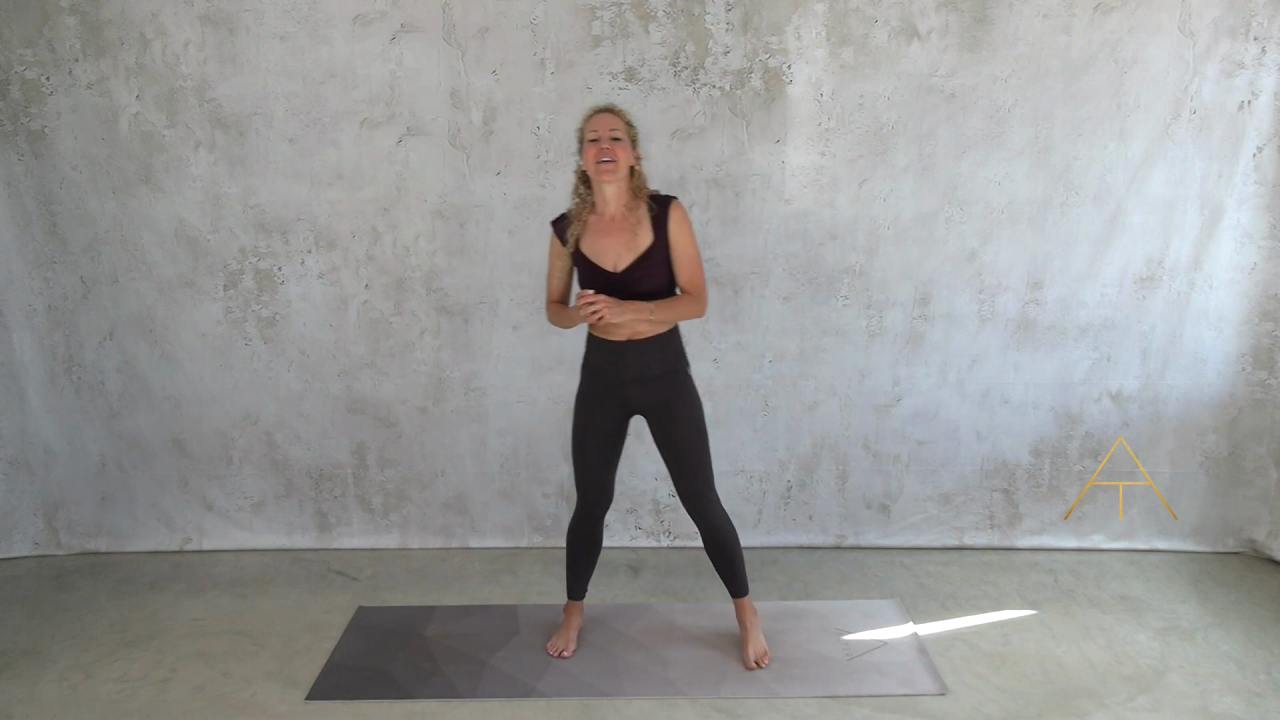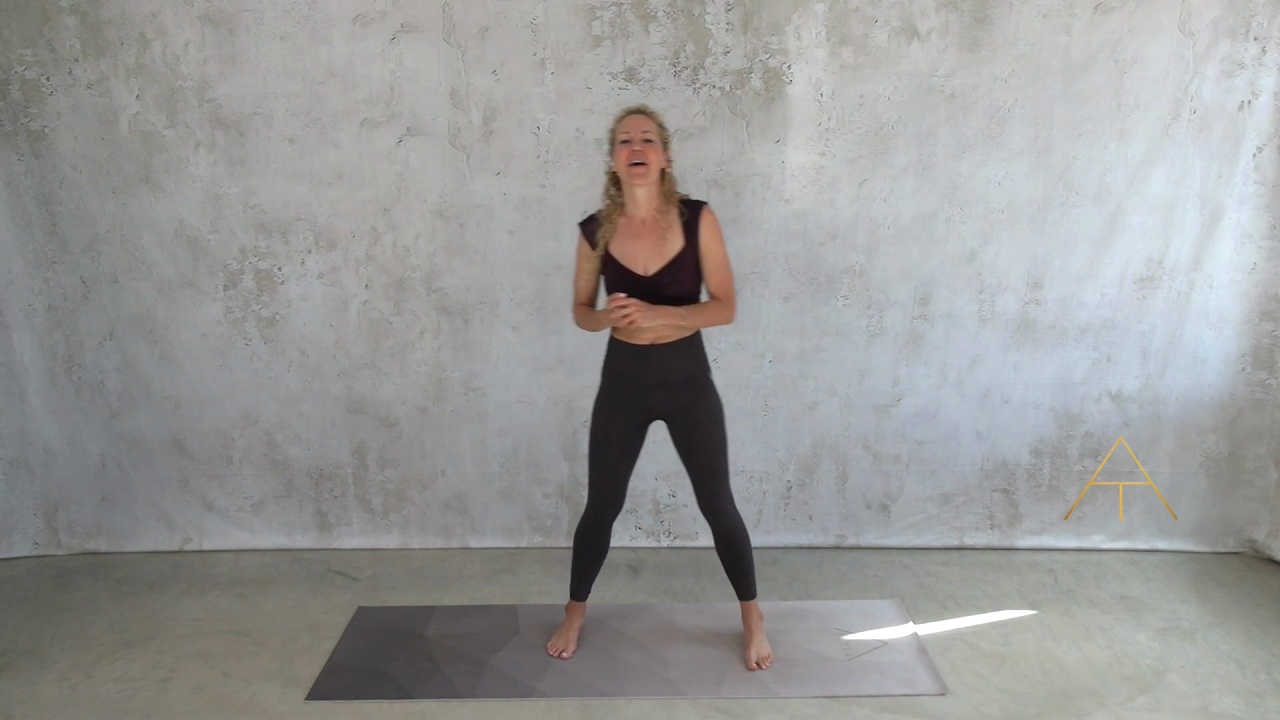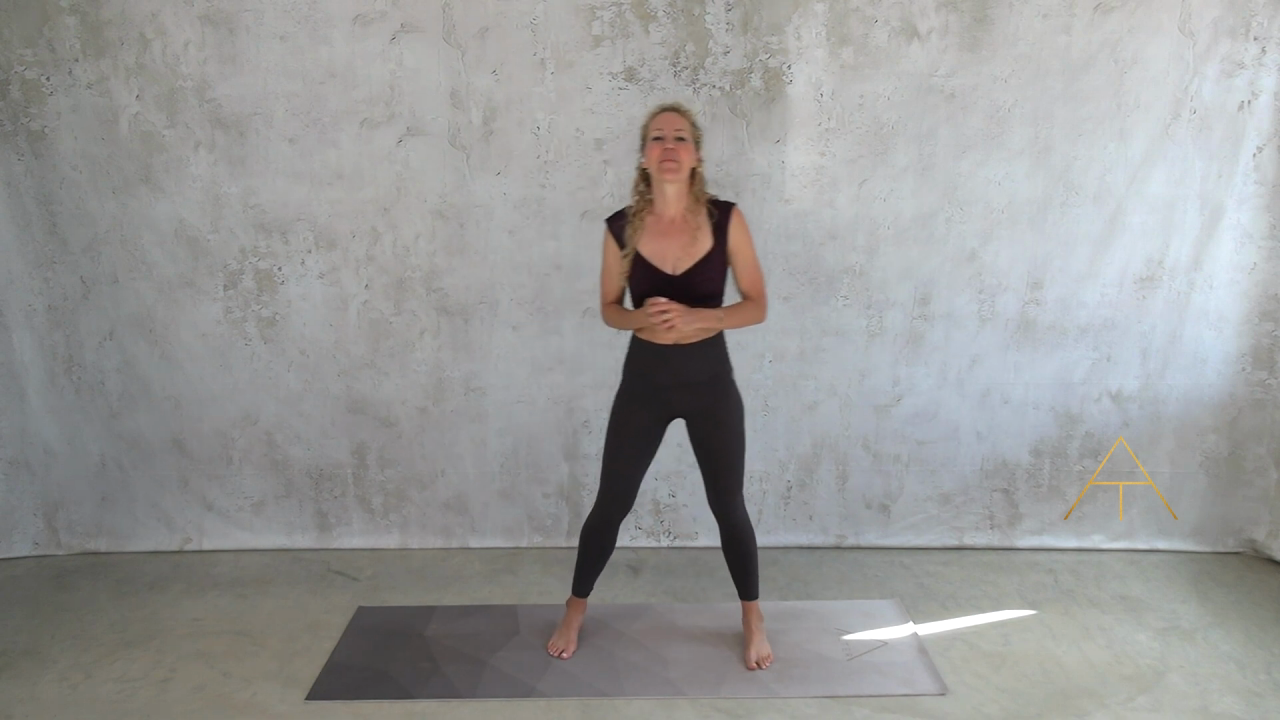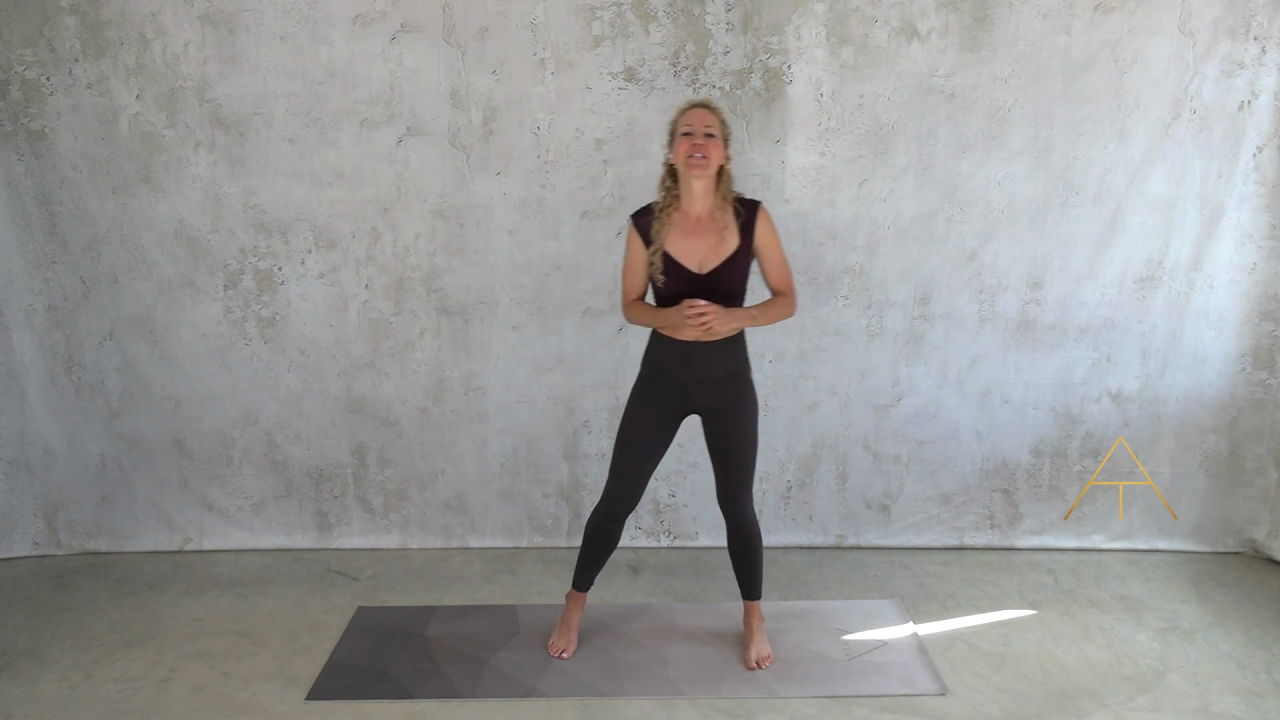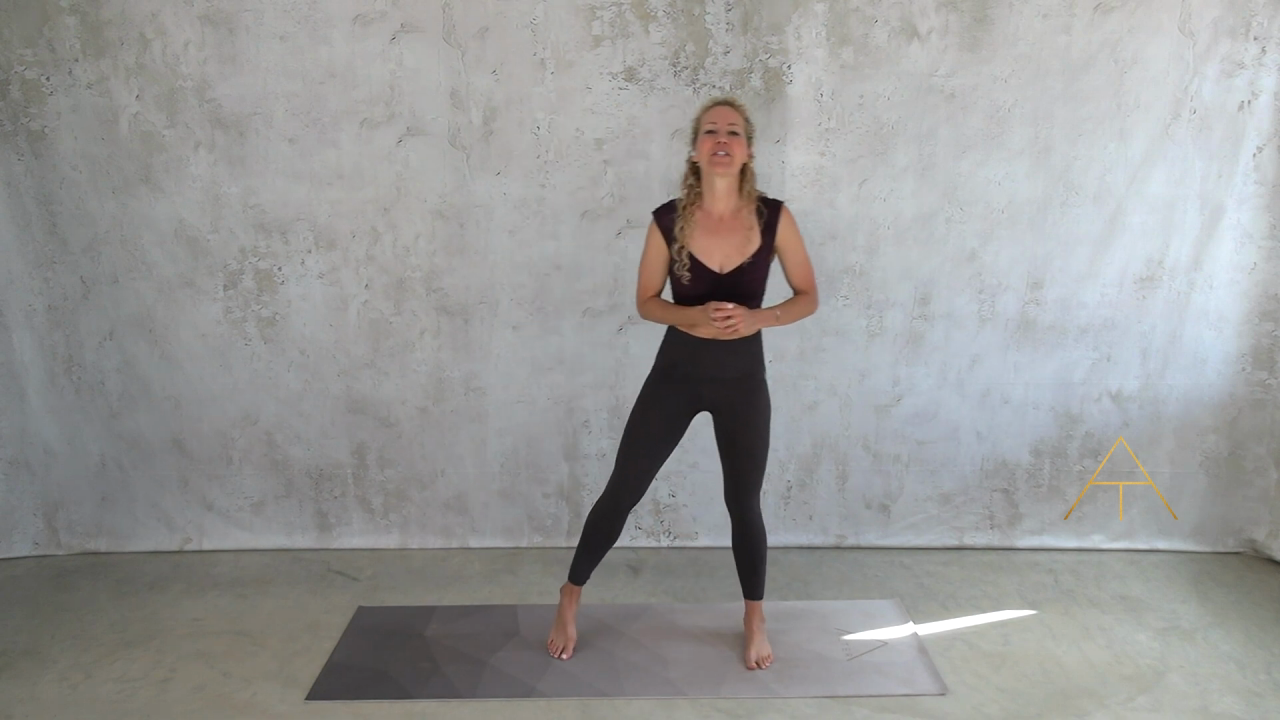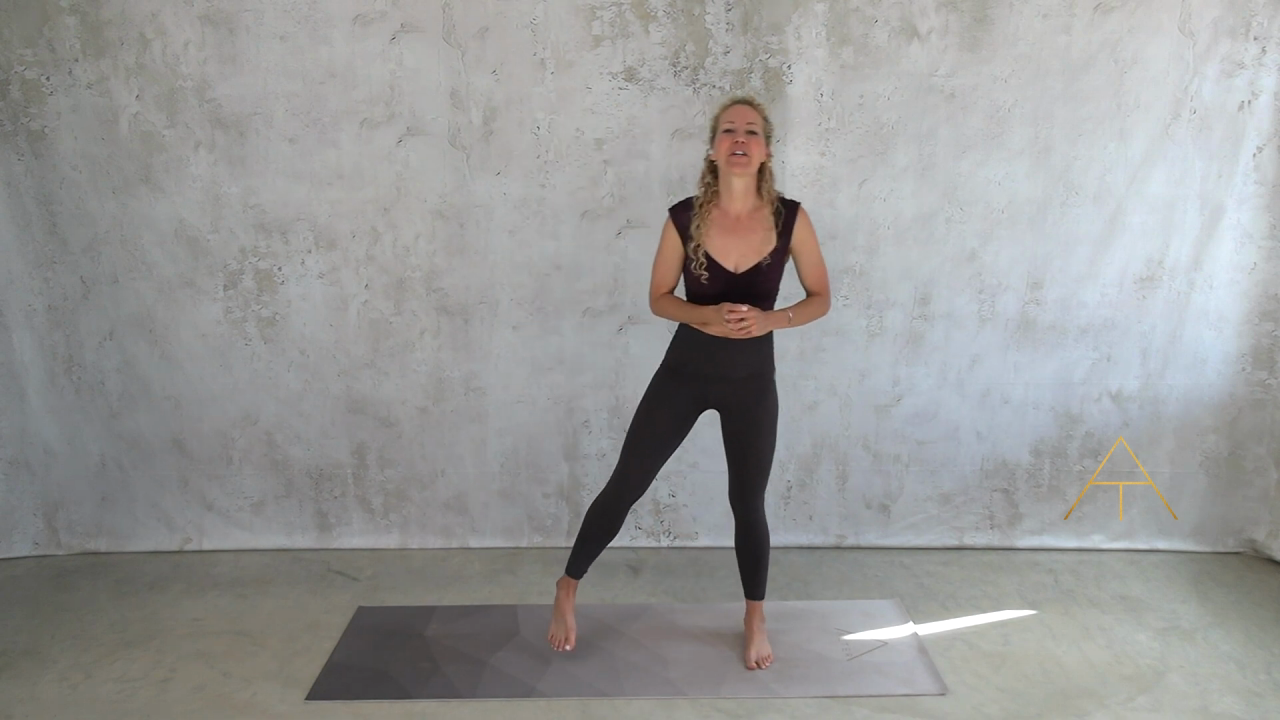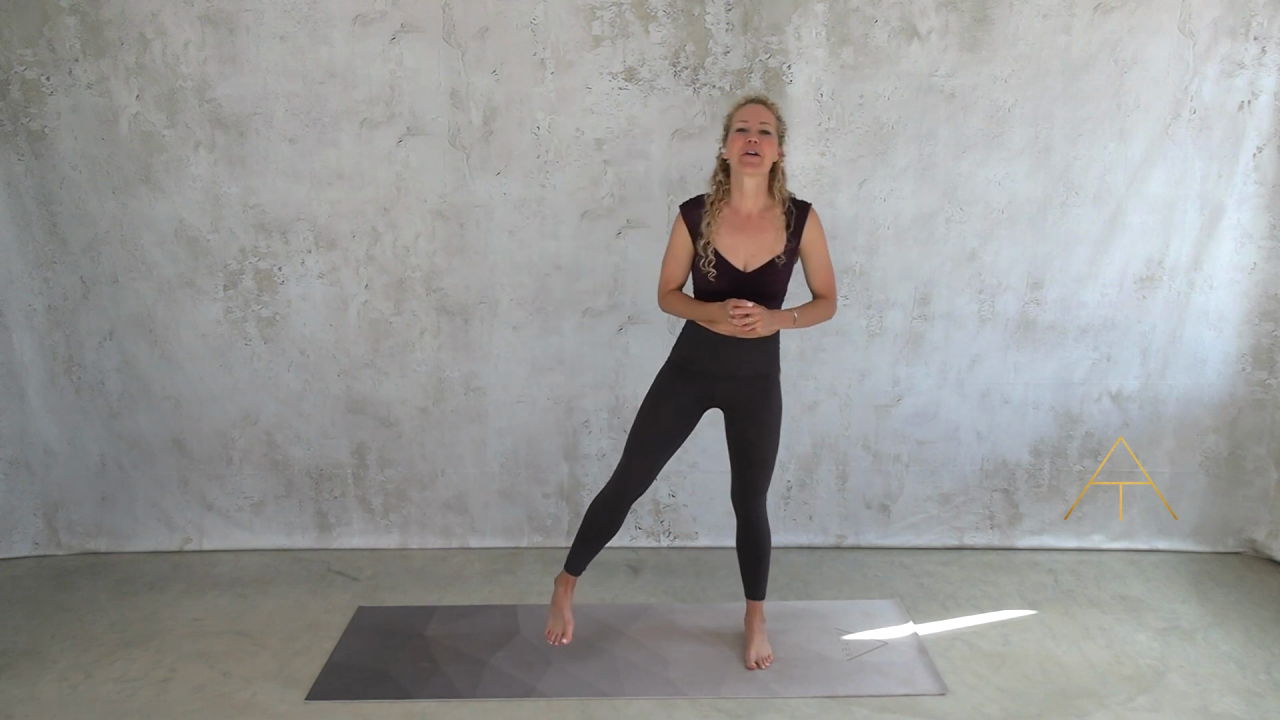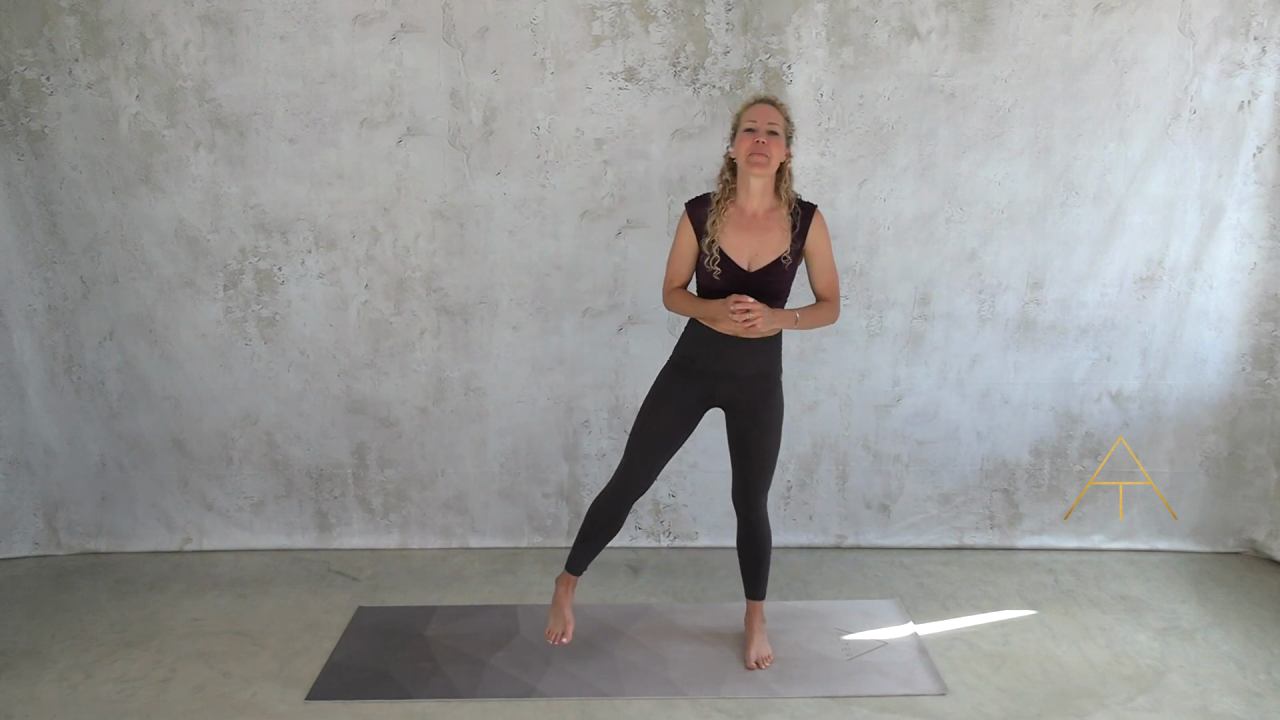
dt=0.1s
person 1, frame 1
left shoulder: (667, 213)
right shoulder: (567, 228)
left elbow: (695, 301)
right elbow: (553, 308)
left wrist: (627, 309)
right wrist: (578, 313)
left hip: (665, 371)
right hip: (601, 376)
left knee: (702, 501)
right knee: (591, 502)
left ankle: (746, 613)
right ankle: (573, 613)
person 1, frame 2
left shoulder: (698, 218)
right shoulder: (596, 232)
left elbow: (726, 306)
right elbow: (582, 311)
left wrist: (670, 317)
right wrist: (606, 318)
left hip: (688, 377)
right hip: (624, 378)
left knee: (717, 505)
right knee: (602, 504)
left ankle: (752, 618)
right ankle: (575, 612)
person 1, frame 3
left shoulder: (725, 219)
right shoulder: (622, 227)
left elbow: (756, 306)
right elbow: (609, 309)
left wrist: (697, 316)
right wrist: (641, 317)
left hip: (709, 377)
right hip: (645, 377)
left knee: (729, 505)
right knee: (613, 501)
left ankle: (752, 618)
right ankle: (575, 609)
person 1, frame 4
left shoulder: (752, 218)
right shoulder: (647, 224)
left elbow: (786, 300)
right elbow: (630, 306)
left wrist: (735, 317)
right wrist: (673, 316)
left hip: (728, 375)
right hip: (664, 372)
left knee: (737, 503)
right knee: (620, 496)
left ankle: (754, 618)
right ankle: (575, 603)
person 1, frame 5
left shoulder: (774, 217)
right shoulder: (667, 220)
left elbow: (808, 297)
right elbow: (646, 302)
left wrist: (757, 317)
right wrist: (696, 315)
left hip: (743, 374)
right hip: (677, 369)
left knee: (744, 503)
right knee: (623, 489)
left ankle: (754, 618)
right ankle: (571, 595)
person 1, frame 6
left shoulder: (791, 219)
right shoulder: (684, 218)
left elbow: (821, 299)
right elbow: (659, 299)
left wrist: (771, 319)
right wrist: (710, 315)
left hip: (752, 374)
right hip: (686, 365)
left knee: (748, 503)
right knee: (625, 484)
left ankle: (755, 619)
right ankle: (567, 588)
person 1, frame 7
left shoulder: (800, 219)
right shoulder: (694, 215)
left elbow: (826, 301)
right elbow: (667, 295)
left wrist: (778, 318)
right wrist: (717, 311)
left hip: (758, 374)
right hip: (692, 363)
left knee: (750, 503)
right knee: (628, 481)
left ankle: (755, 619)
right ankle: (566, 583)
person 1, frame 8
left shoulder: (805, 221)
right shoulder: (700, 213)
left elbow: (830, 306)
right elbow: (671, 294)
left wrist: (778, 317)
right wrist: (717, 308)
left hip: (759, 374)
right hip: (693, 363)
left knee: (751, 503)
right knee: (629, 481)
left ankle: (755, 619)
right ankle: (567, 583)
